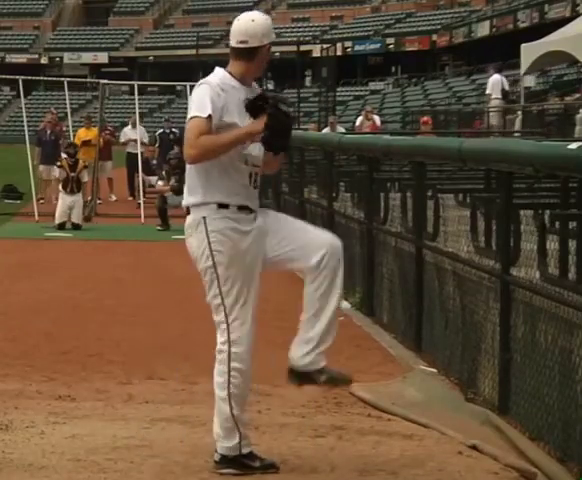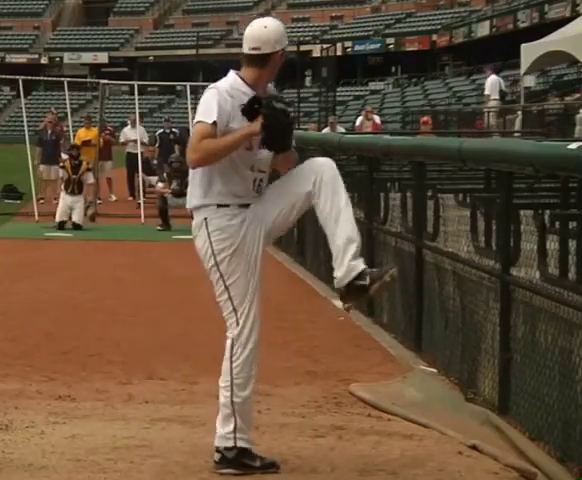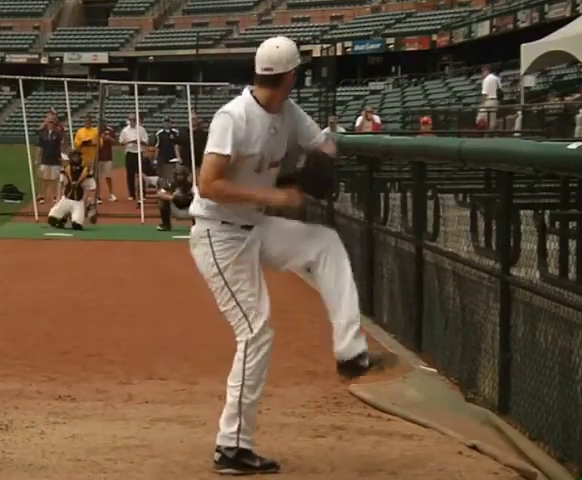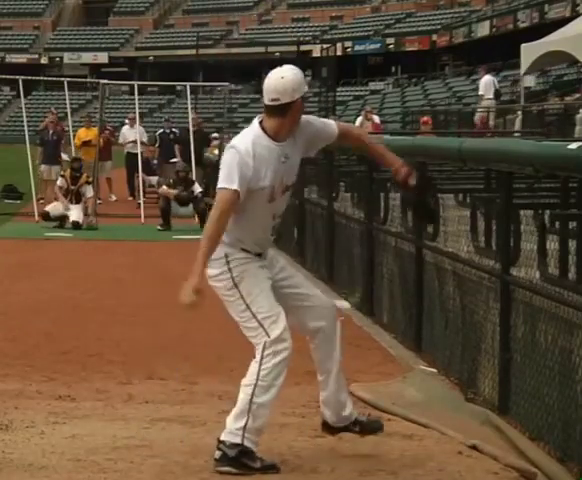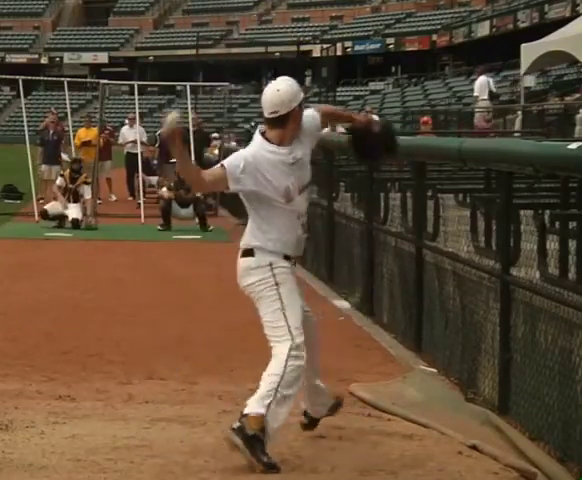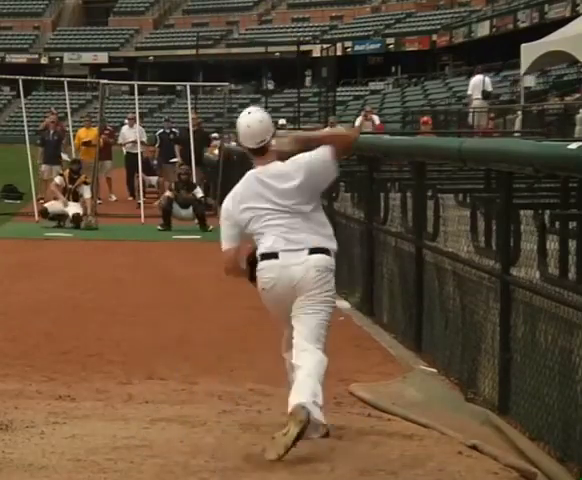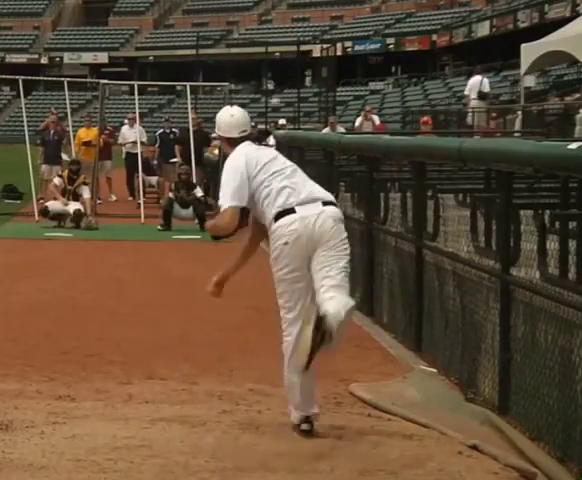
dt=0.2s
person 1, frame 1
left shoulder: (254, 95)
right shoulder: (210, 89)
left elbow: (269, 169)
right elbow: (193, 150)
right wrist: (247, 131)
left hip: (252, 219)
right hip: (215, 224)
left knee: (326, 250)
right knee: (235, 336)
left ankle: (305, 361)
person 1, frame 2
left shoulder: (267, 99)
right shoulder: (220, 94)
left elbow: (285, 165)
right elbow: (195, 155)
left wrist: (281, 139)
right wrist: (250, 133)
left hip: (255, 212)
right hip: (221, 223)
left knee: (321, 170)
right knee: (244, 330)
left ankle: (351, 277)
right ankle: (231, 448)
person 1, frame 3
left shoulder: (289, 113)
right shoulder: (233, 117)
left elbow: (324, 145)
right elbow: (208, 185)
right wrist: (271, 196)
left hip: (253, 228)
right hip: (218, 237)
left knee: (326, 243)
right knee: (256, 334)
left ankle: (350, 351)
right ankle: (232, 447)
person 1, frame 4
left shoulder: (305, 130)
right shoulder: (245, 151)
left elbow: (348, 133)
right elbow: (218, 216)
left wrist: (392, 162)
right wrist: (196, 273)
left hip: (262, 255)
right hip: (230, 259)
left knee: (322, 318)
right knee: (276, 344)
left ankle: (338, 413)
right ankle: (235, 447)
person 1, frame 5
left shoulder: (304, 132)
right shoulder: (252, 159)
left elbow: (324, 112)
right elbow: (201, 181)
left wrist: (353, 118)
right wrist: (176, 146)
left hip: (276, 264)
right hip: (268, 266)
left knee: (304, 331)
right knee: (291, 349)
left ankle: (317, 402)
right ankle: (252, 424)
person 1, frame 6
left shoulder: (236, 197)
right shoulder: (302, 167)
left elbow: (232, 265)
right elbow: (347, 138)
right wrist: (303, 138)
left hip: (271, 274)
right hip: (314, 266)
left knee: (296, 342)
right knee: (311, 352)
left ankle: (307, 411)
right ankle: (302, 413)
person 1, frame 7
left shoulder: (235, 166)
right shoulder: (268, 155)
left elbow: (227, 224)
left wrist: (210, 226)
right wrist: (227, 273)
left hip: (290, 226)
right hip: (327, 216)
left knee: (293, 323)
right knee: (333, 299)
left ankle: (303, 414)
right ankle: (326, 320)
